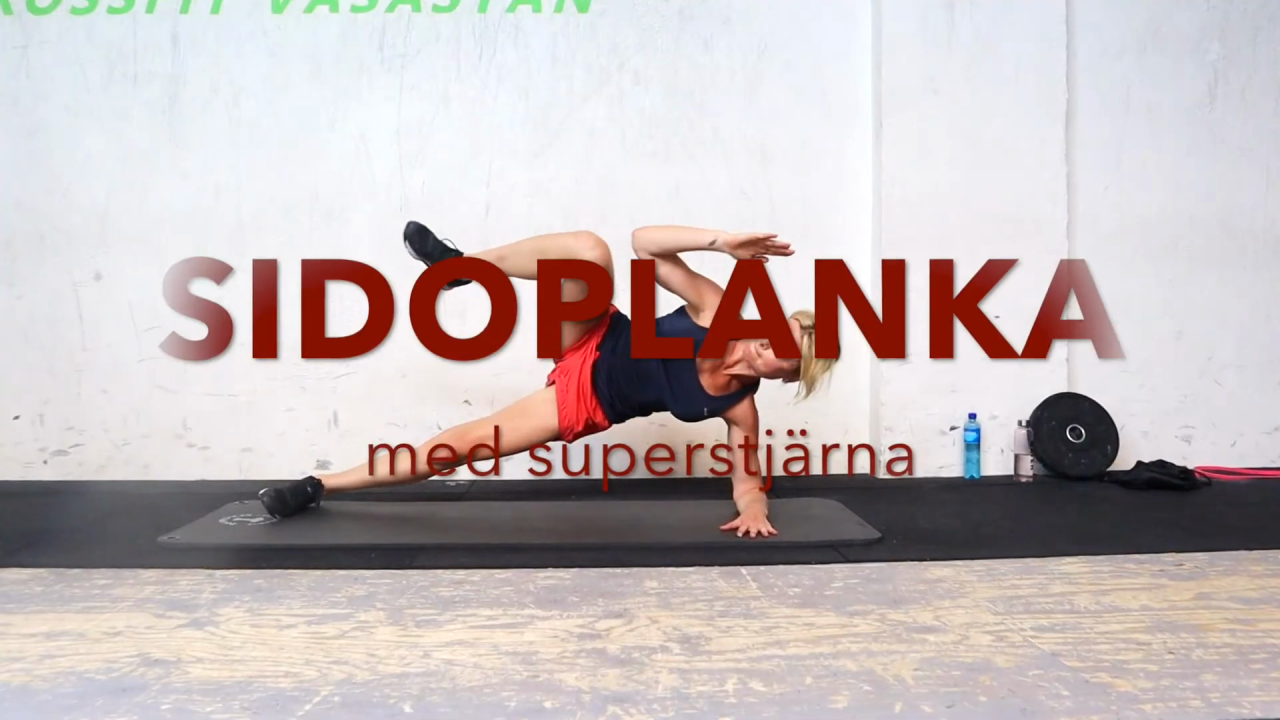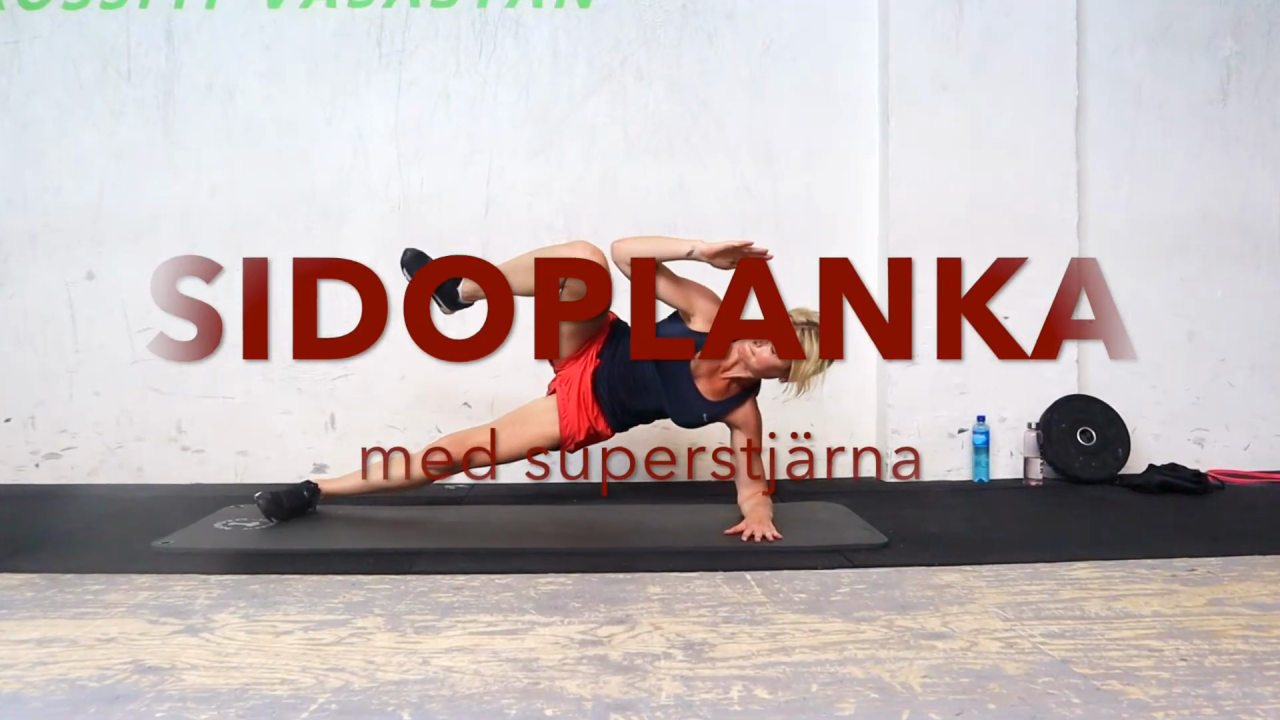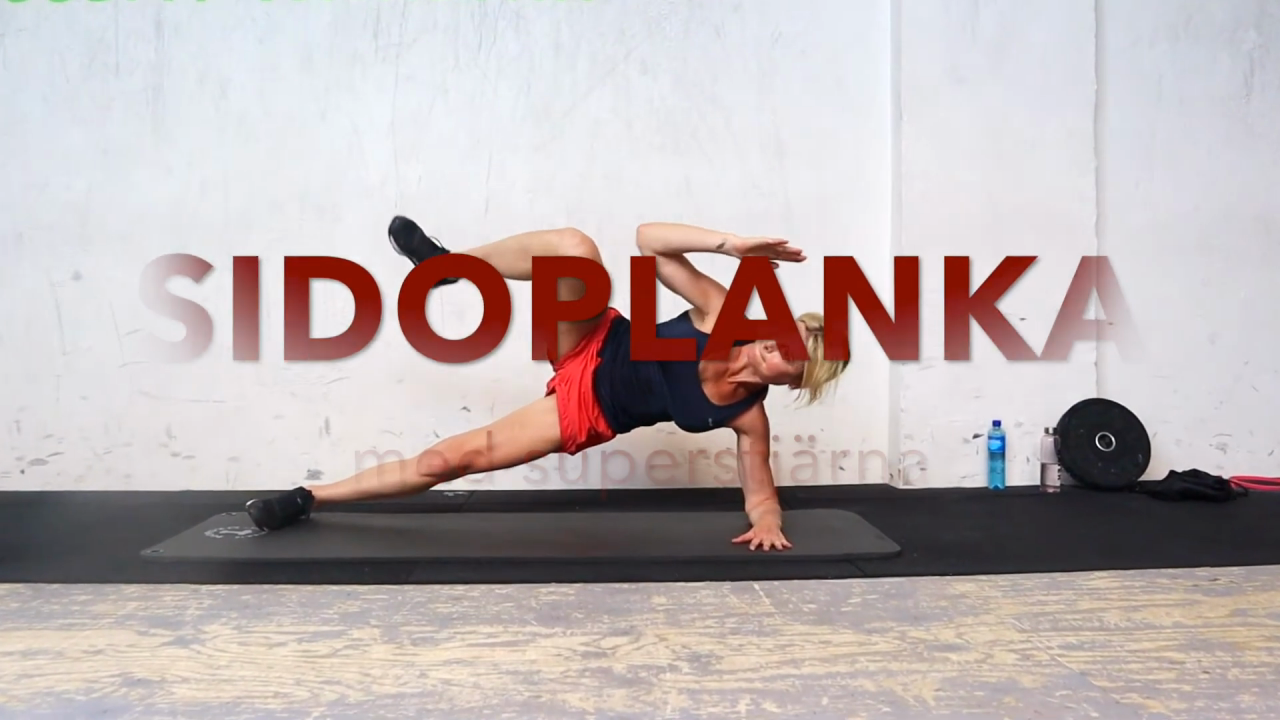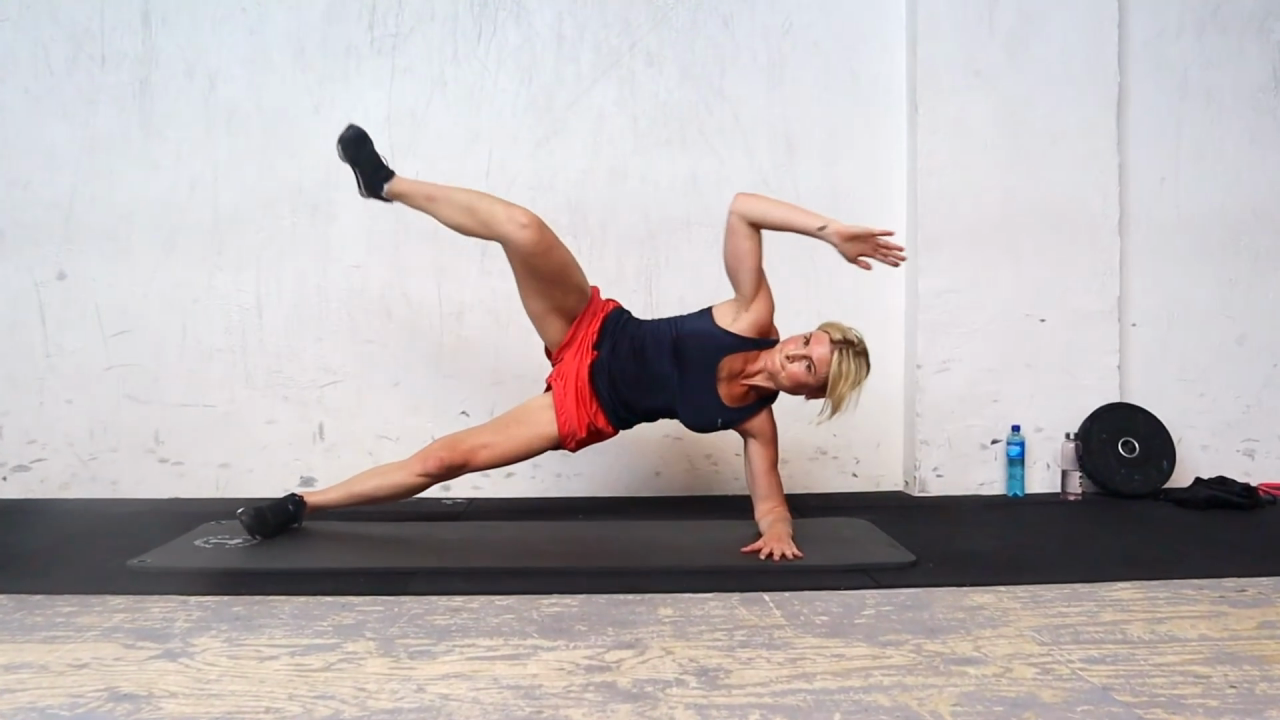
dt=1s
person 1, frame 1
left shoulder: (740, 408)
right shoulder: (718, 310)
left elbow: (747, 479)
right elbow: (644, 242)
left wrist: (753, 510)
right wrist: (722, 241)
left hip: (587, 407)
right hip: (590, 351)
left knee: (461, 444)
right knee: (591, 252)
left ankle: (318, 488)
right ankle: (459, 264)
person 1, frame 2
left shoulder: (741, 412)
right shoulder: (710, 314)
left elbow: (752, 484)
right elbow: (624, 252)
left wrist: (758, 516)
right wrist: (701, 251)
left hip: (588, 417)
right hip: (589, 360)
left knee: (457, 451)
right knee: (586, 259)
left ankle: (316, 491)
right ankle: (461, 290)
person 1, frame 3
left shoulder: (748, 417)
right shoulder: (724, 316)
left elbow: (760, 493)
right elbow: (648, 239)
left wrist: (767, 525)
right wrist: (731, 244)
left hip: (587, 417)
right hip: (591, 355)
left knee: (452, 457)
right knee: (576, 249)
left ankle: (309, 498)
right ankle: (448, 263)
person 1, frame 4
left shoulder: (756, 420)
right shoulder: (756, 319)
left elbow: (769, 499)
right elbow: (741, 210)
left wrist: (778, 535)
right wrist: (827, 230)
left hip: (589, 410)
right hip: (592, 339)
left knee: (444, 458)
right knee: (521, 229)
left ankle: (301, 504)
right ankle: (389, 184)
